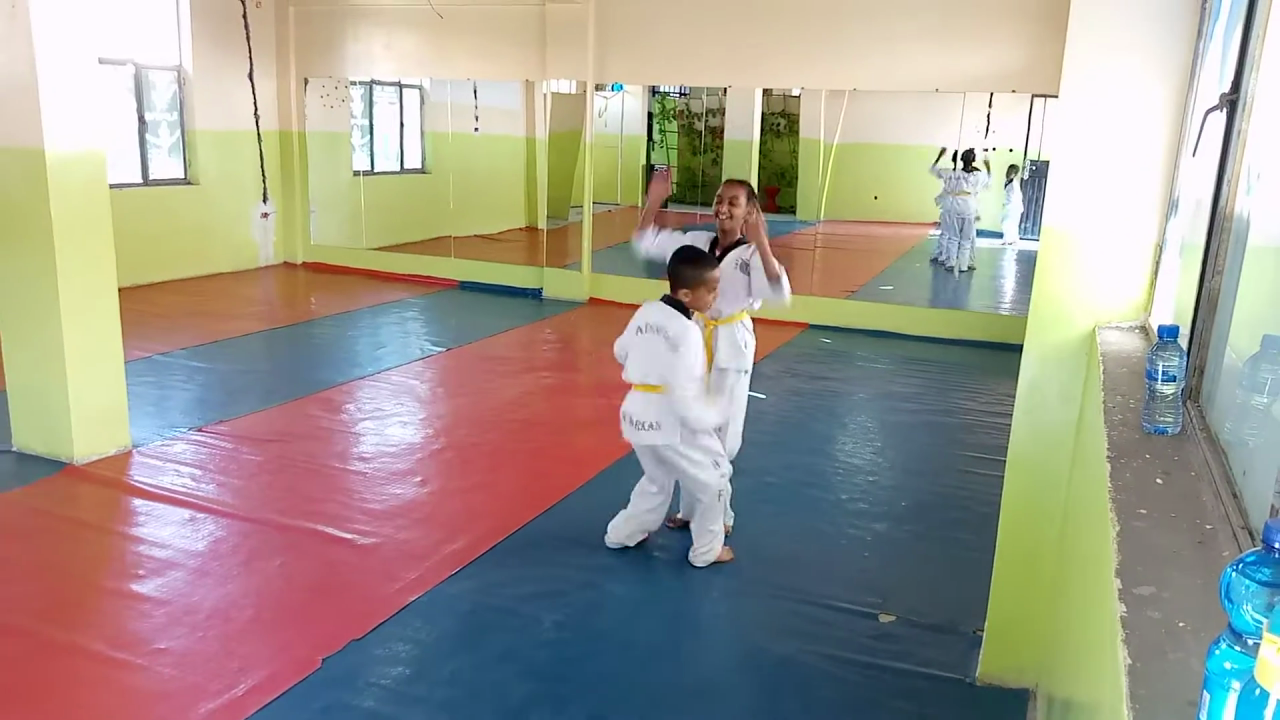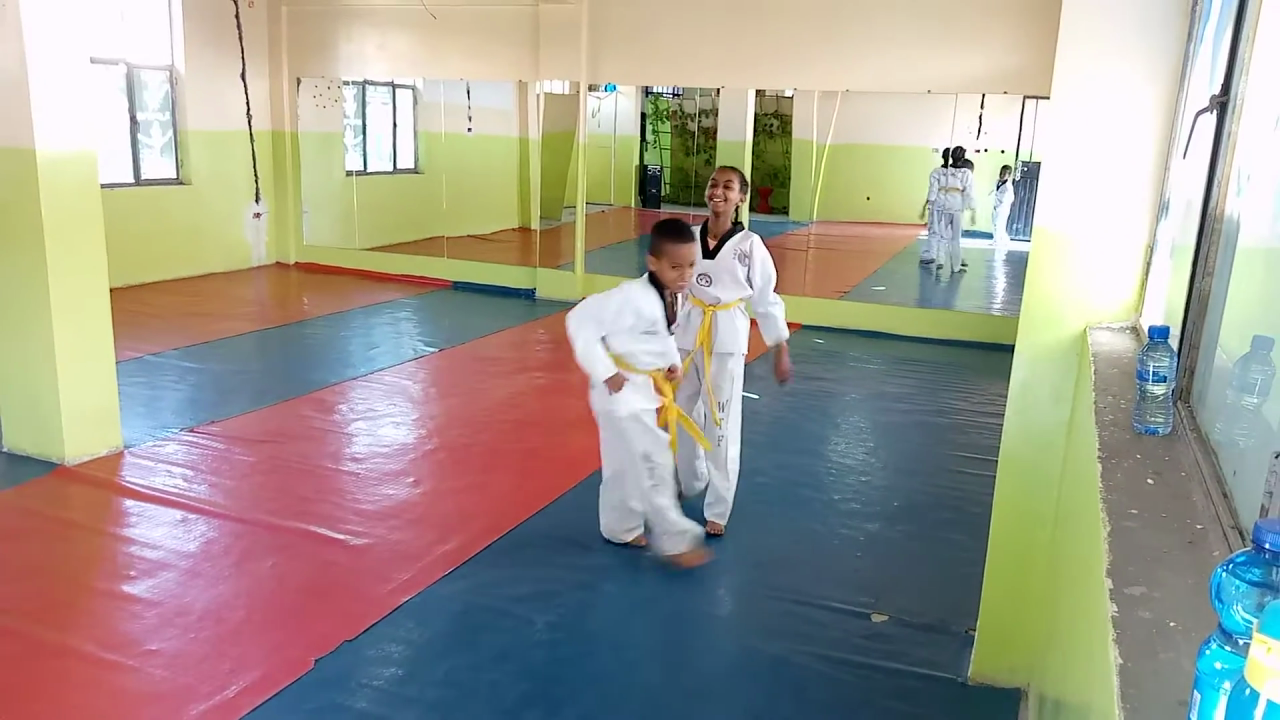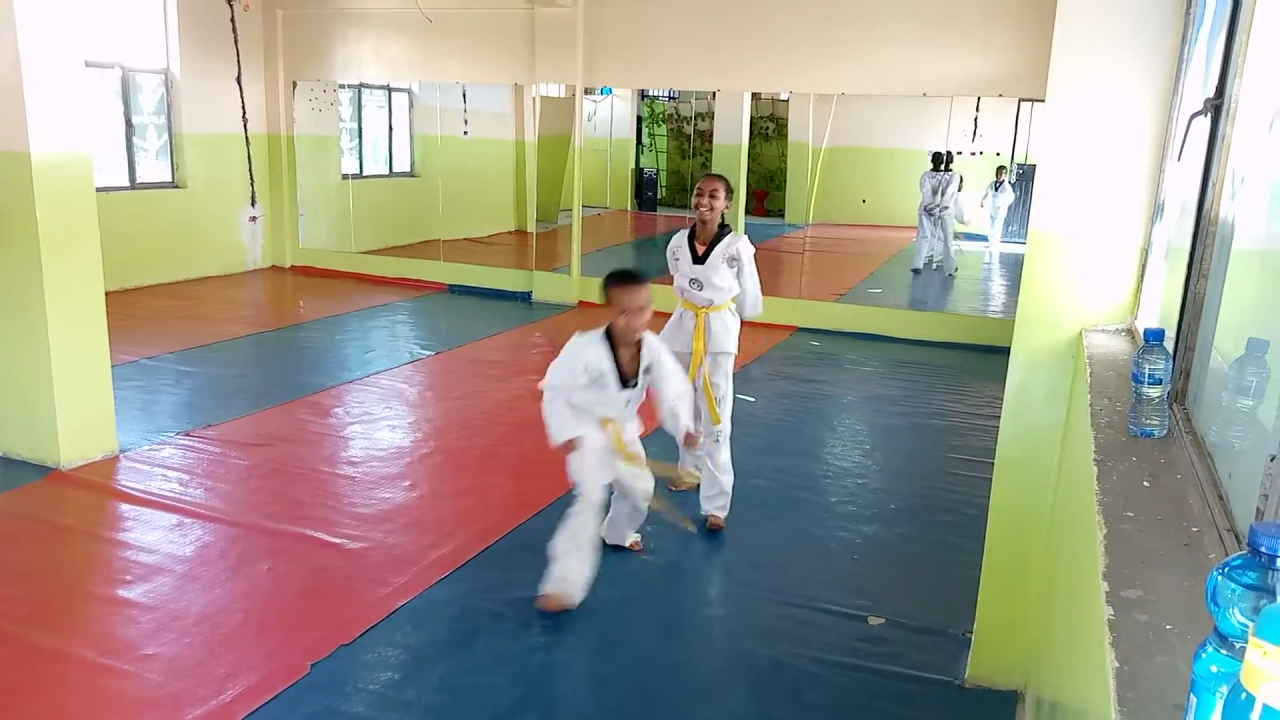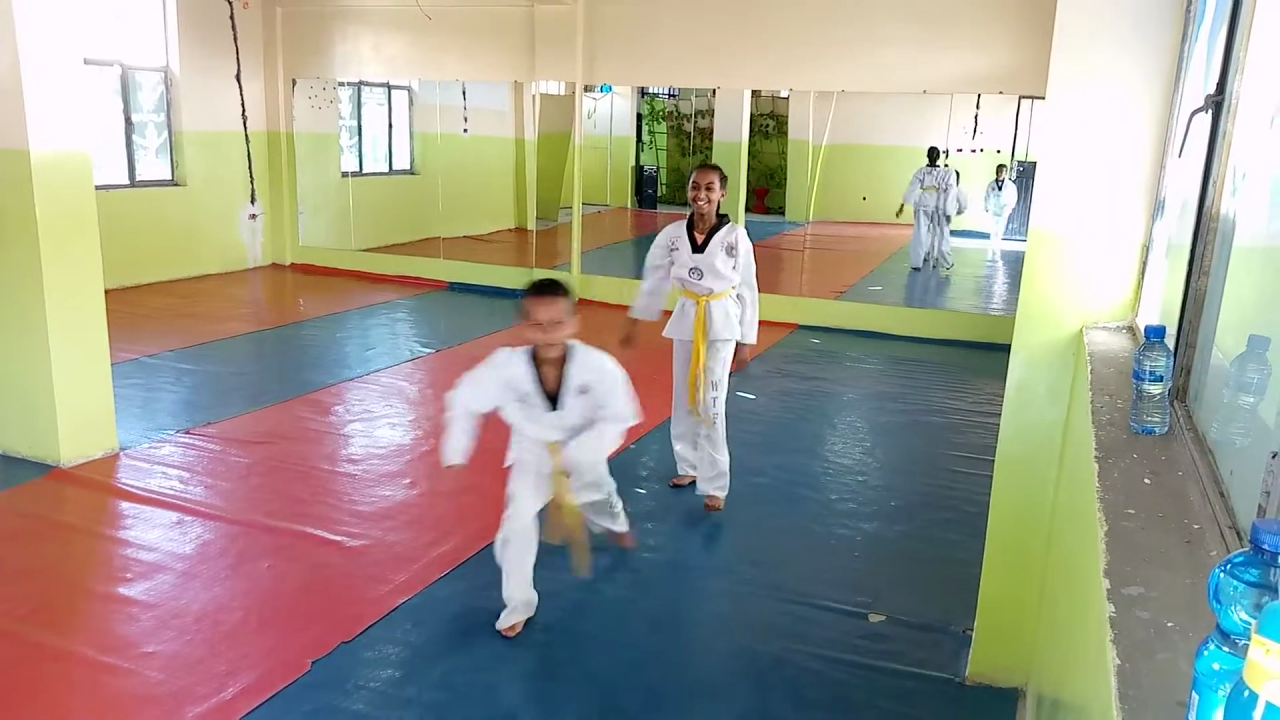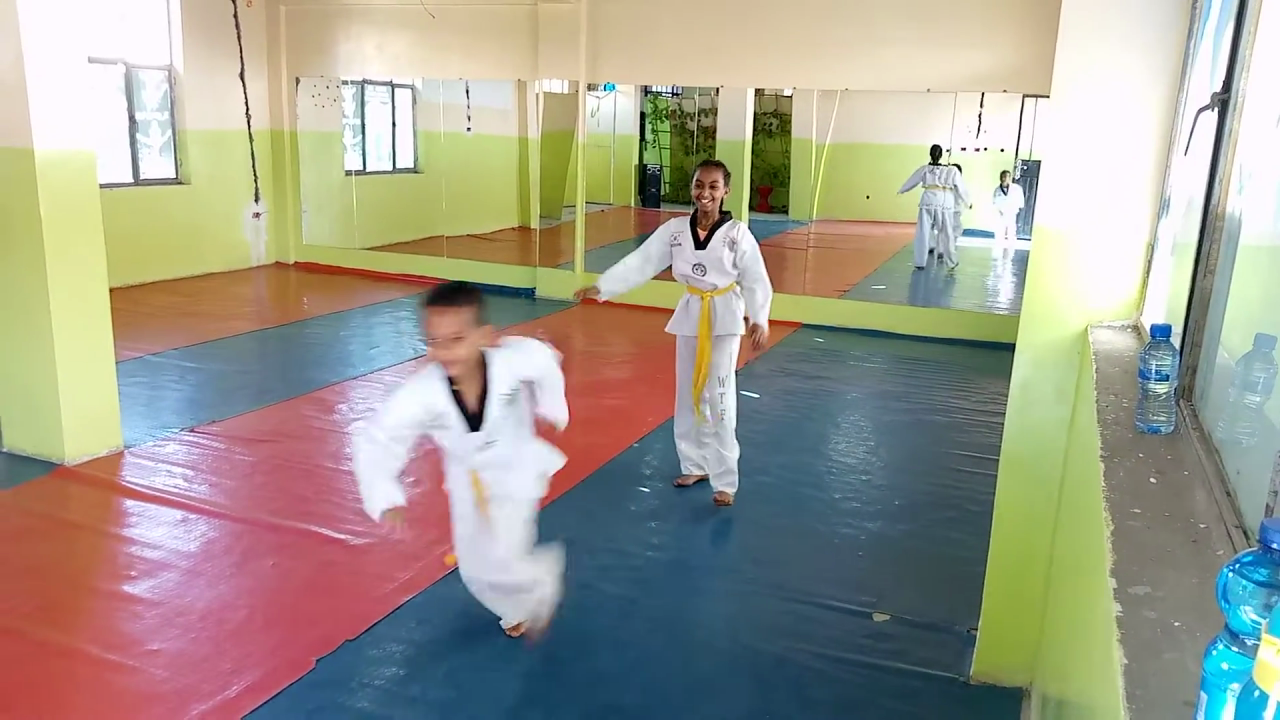
dt=0.2s
person 1, frame 1
left shoulder: (752, 255)
right shoulder: (698, 242)
left elbow: (778, 292)
right elbow: (646, 244)
left wrist: (760, 240)
right wrist: (653, 202)
left hip: (730, 351)
left knee: (719, 439)
right ankle: (691, 508)
person 1, frame 2
left shoulder: (750, 246)
left elbow: (768, 300)
left wrist: (780, 349)
left hip: (727, 336)
right hip: (690, 330)
left knee: (722, 425)
right knee: (685, 414)
left ankle: (717, 510)
right ankle: (690, 482)
person 1, frame 3
left shoulder: (738, 247)
right shoulder: (677, 243)
left elbow: (749, 294)
left wrist: (739, 318)
left hip: (718, 334)
right hip: (682, 330)
left knee: (715, 418)
left ankle: (716, 505)
right ankle: (691, 471)
person 1, frame 4
left shoulder: (736, 238)
right shoulder: (671, 236)
left elbow: (747, 290)
right elbow: (653, 283)
left wrist: (745, 340)
right wrist: (635, 319)
left hip: (721, 323)
right hip: (685, 318)
left knee: (710, 403)
right knee: (683, 399)
left ankle: (715, 485)
right ankle: (690, 466)
person 1, frame 5
left shoulder: (738, 234)
right shoulder: (674, 230)
left elbow: (756, 281)
right elbow: (639, 264)
left wrist: (758, 320)
right wrist: (601, 287)
left hip: (725, 319)
right hip: (690, 315)
left knee: (718, 398)
right knee: (688, 396)
left ankle: (724, 480)
right ankle: (695, 465)
person 2, frame 1
left shoulder: (646, 312)
right shoulder: (688, 333)
left elbow: (623, 352)
right elbow: (685, 399)
right wrist: (715, 413)
left hip: (637, 413)
right hip: (668, 420)
left knee: (659, 481)
right knee: (713, 477)
left ankle: (624, 532)
right ankle: (707, 549)
person 2, frame 2
left shoulder: (673, 295)
right shoulder: (632, 296)
right elbow: (580, 321)
left wrist: (672, 362)
right wrist: (605, 372)
left hip: (643, 387)
right hip: (622, 389)
left knee: (626, 465)
right knee: (654, 463)
left ankle: (621, 528)
right ankle: (675, 541)
person 2, frame 3
left shoulder: (653, 349)
right shoulder: (583, 349)
left elbow: (674, 390)
right elbow: (555, 389)
left wrist: (684, 427)
right wrist: (564, 434)
left hip: (622, 431)
right hip: (586, 434)
left knee: (639, 489)
right knee: (589, 501)
left ankle: (619, 533)
right ankle: (563, 585)
person 2, frame 4
left shoulder: (595, 364)
right shoulder: (506, 365)
left elbow: (619, 413)
right elbow: (464, 400)
left wrist: (588, 452)
right wrist: (456, 453)
left hip: (581, 453)
right hip: (531, 454)
left knee: (600, 499)
right knee: (517, 529)
left ankle: (615, 524)
right ankle: (518, 605)
person 2, frame 5
left shoulder: (517, 358)
right shoulder: (421, 391)
left elbow: (545, 360)
right elbow: (374, 443)
left wrist: (552, 411)
right wrist: (386, 499)
left hip: (514, 472)
right hip: (468, 481)
left knee: (499, 562)
right knee: (474, 565)
left ankle: (539, 585)
right ankle: (518, 609)
